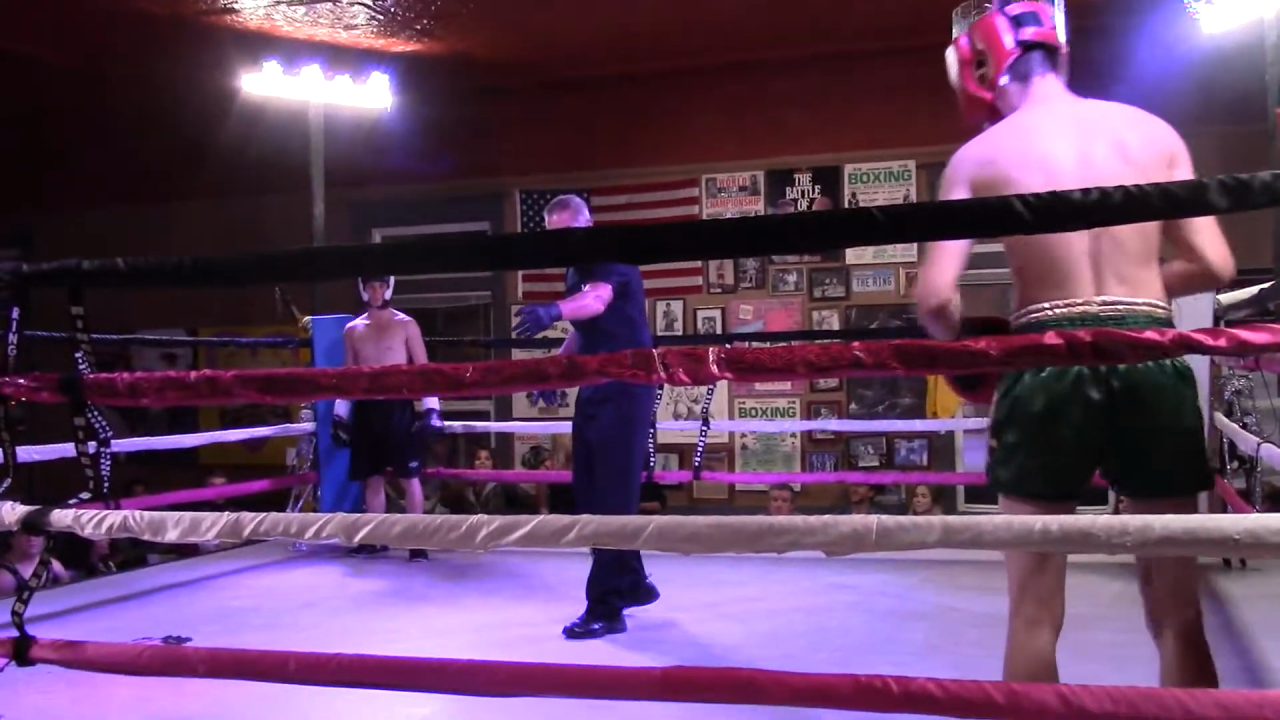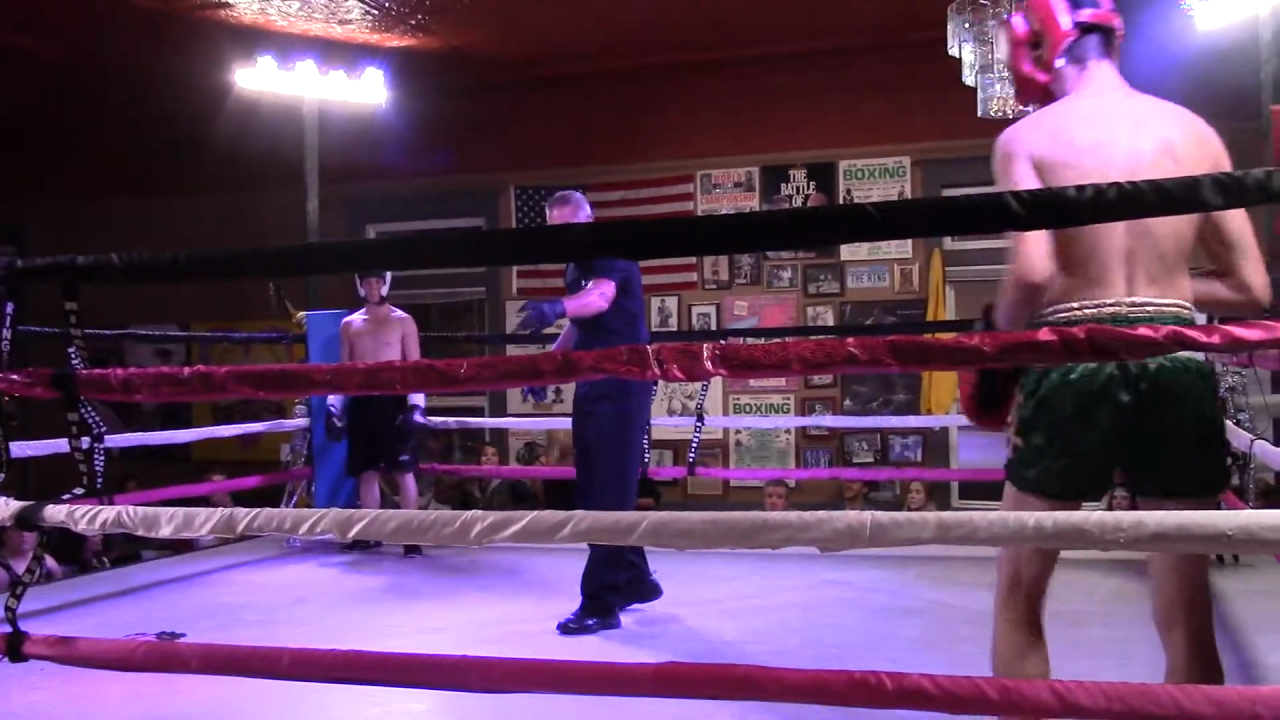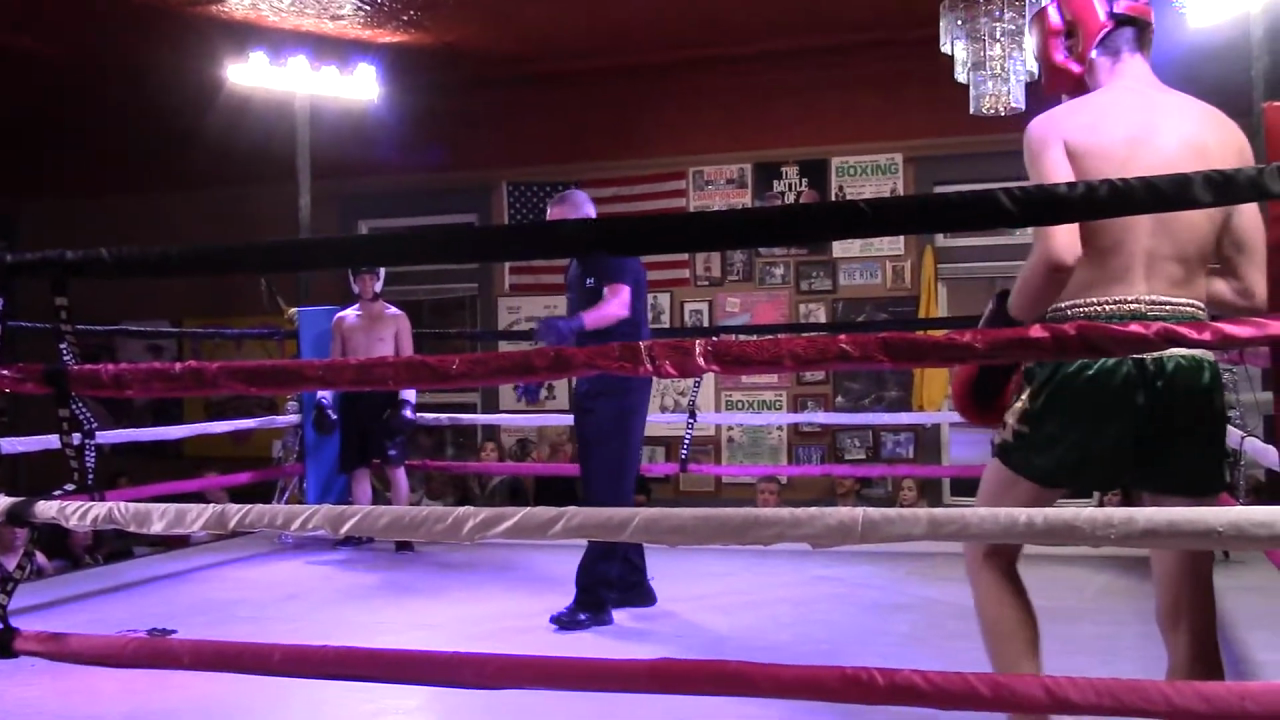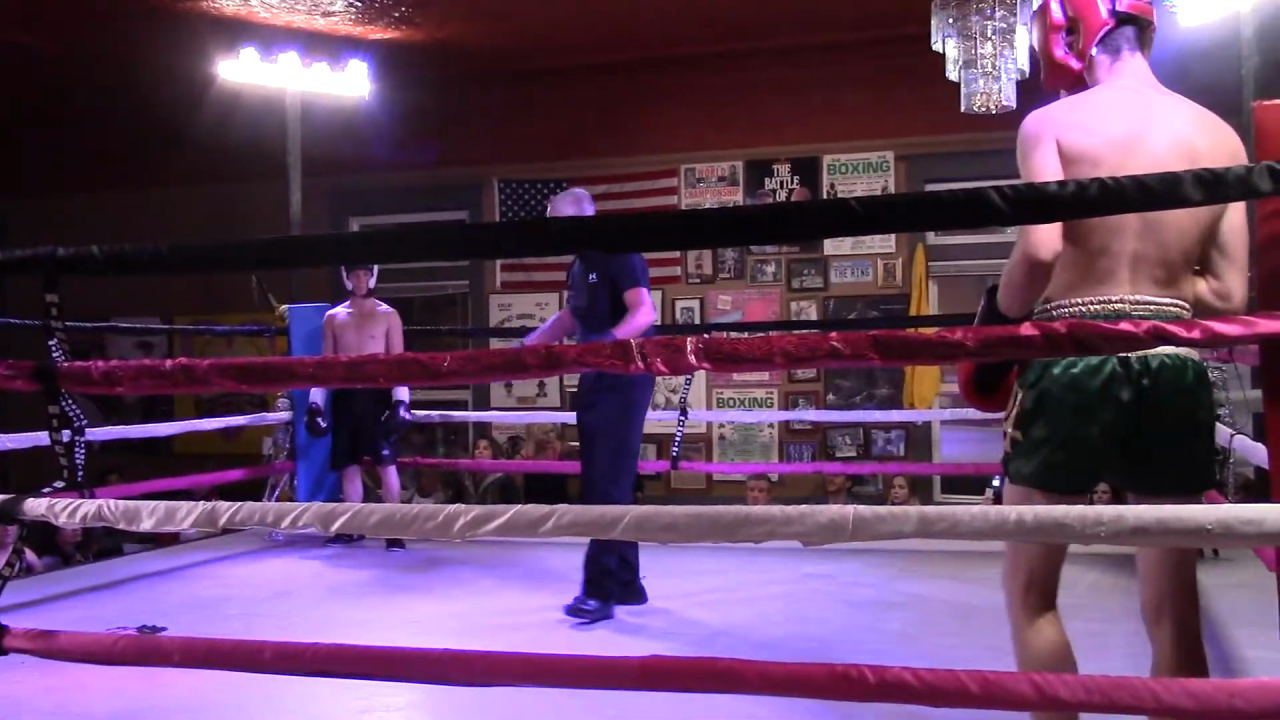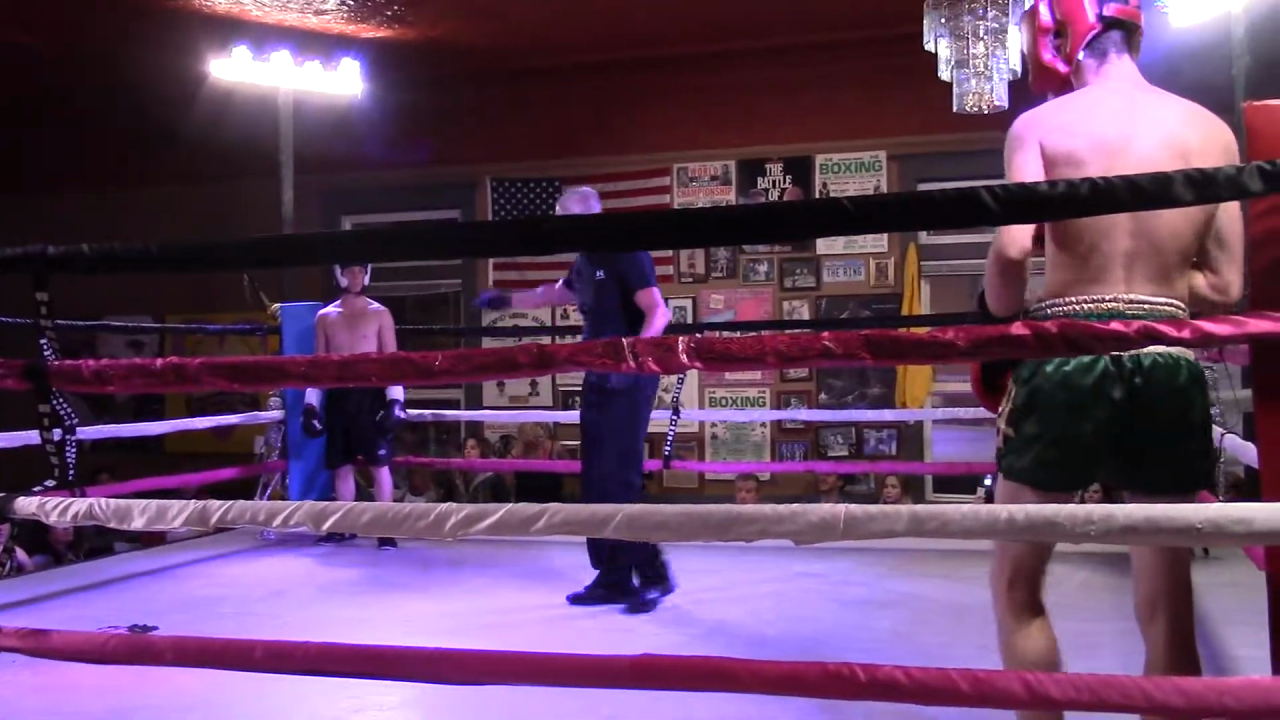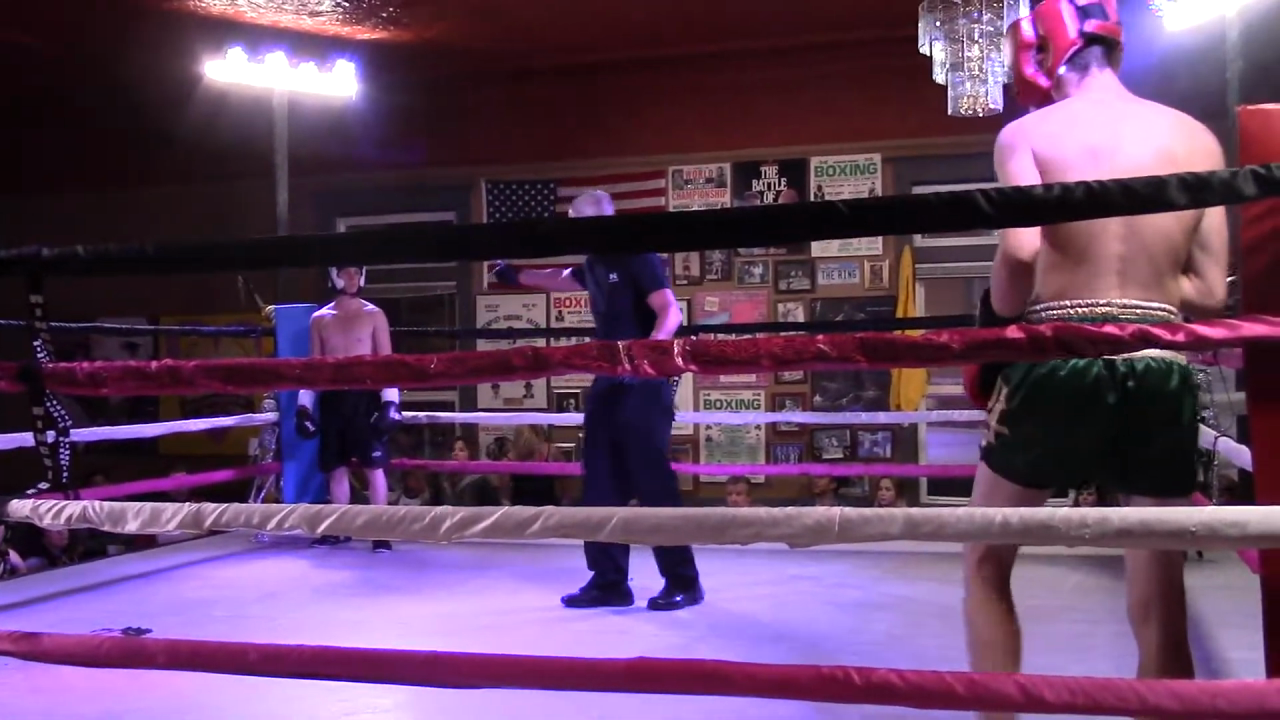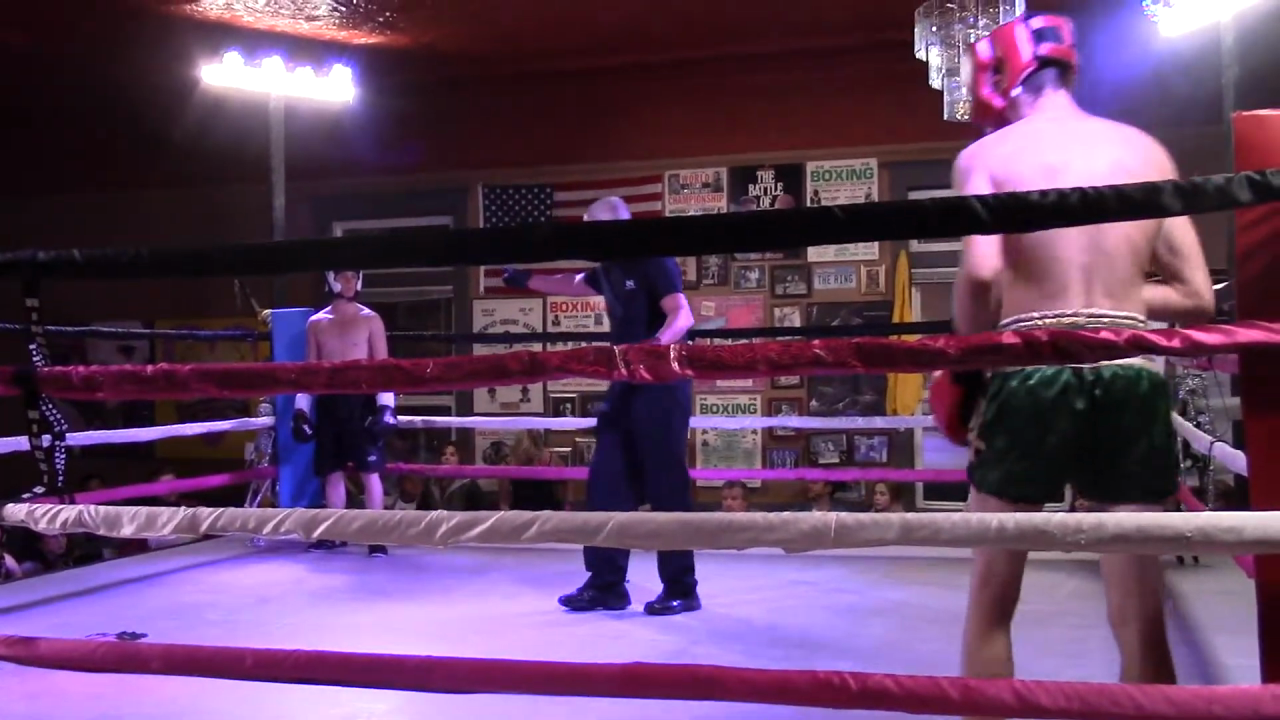
dt=0.2s
person 1, frame 1
left shoulder: (979, 156)
right shoulder: (1152, 132)
left elbow: (935, 299)
right elbow: (1214, 266)
left wrist: (964, 342)
left hip: (1046, 374)
right hip: (1152, 368)
left knee: (1034, 616)
right knee: (1177, 613)
person 1, frame 2
left shoulder: (1028, 138)
right shoulder: (1199, 134)
left elbow: (1033, 276)
right elbow: (1251, 290)
left wrist: (1002, 341)
left hip: (1072, 373)
right hip: (1177, 373)
left knee: (1017, 593)
right knee: (1186, 617)
person 1, frame 3
left shoulder: (1058, 127)
right shoulder: (1226, 136)
left elbow: (1059, 254)
right elbow: (1250, 293)
left wrist: (1008, 322)
left hip: (1085, 366)
right hip: (1187, 370)
left knee: (988, 553)
right knee: (1188, 615)
person 1, frame 4
left shoulder: (1053, 123)
right shoulder: (1220, 138)
left elbow: (1038, 249)
right elbow: (1228, 294)
left wrist: (1002, 318)
left hip: (1072, 365)
right hip: (1174, 369)
left knee: (1031, 597)
right knee: (1173, 611)
person 1, frame 5
left shoulder: (1040, 126)
right shoulder: (1211, 133)
left elbow: (1013, 250)
right elbow: (1225, 286)
left wrist: (998, 322)
left hip: (1066, 364)
right hip: (1167, 367)
left knee: (1016, 586)
right knee: (1167, 611)
person 1, frame 6
left shoulder: (1031, 133)
right shoulder: (1195, 139)
left elbow: (1021, 252)
right elbow: (1210, 292)
left wrist: (1001, 326)
left hip: (1060, 368)
right hip: (1158, 373)
left knee: (986, 563)
right knee: (1160, 612)
person 1, frame 7
left shoulder: (989, 155)
right shoulder: (1146, 152)
left elbow: (980, 273)
right elbow: (1194, 295)
left wrist: (968, 362)
left hip: (1033, 376)
right hip: (1129, 376)
left knee: (992, 603)
right knee: (1140, 616)
person 2, frame 1
left shoulder: (613, 262)
right shoulder: (575, 271)
left elbow: (596, 301)
left wrist: (552, 311)
left hip: (625, 389)
right hip: (594, 389)
left knee: (613, 495)
right knee: (590, 490)
left ankle: (606, 608)
right ankle: (632, 583)
person 2, frame 2
left shoulder: (612, 258)
right shoulder: (573, 268)
left elbow: (599, 299)
left wrist: (556, 307)
left hip: (623, 386)
right hip: (592, 385)
left knee: (610, 491)
right knee: (595, 489)
left ankle: (600, 605)
right ankle: (635, 581)
person 2, frame 3
left shoulder: (616, 257)
right shoulder: (575, 267)
left elbow: (618, 306)
left wrist: (573, 324)
left hip: (621, 384)
right hip: (590, 383)
left knee: (608, 487)
right knee: (602, 486)
left ankle: (593, 601)
right ankle: (631, 583)
person 2, frame 4
left shoulder: (619, 257)
right shoulder: (579, 264)
left elbow: (646, 312)
right elbow: (565, 319)
left wrist: (606, 340)
right wrist: (524, 349)
left hip: (624, 378)
right hip: (595, 381)
left knee: (608, 482)
right knee: (599, 481)
left ankle: (601, 589)
right ankle: (622, 581)
person 2, frame 5
left shoulder: (627, 255)
right shoulder: (586, 260)
left elbow: (658, 311)
right elbow: (554, 294)
right wrist: (506, 300)
left hip: (629, 378)
right hip: (600, 377)
left knee: (616, 475)
right knee: (596, 479)
left ankle: (653, 575)
right ankle: (614, 579)
person 2, frame 6
left shoulder: (639, 258)
right shoulder: (594, 263)
left elbow: (671, 311)
right elbow: (561, 280)
right wrist: (516, 274)
left hip: (644, 382)
right hip: (609, 381)
left knee: (651, 480)
right knee: (601, 482)
left ankle: (683, 582)
right ankle: (608, 582)
person 2, frame 7
left shoulder: (656, 262)
right shoulder: (610, 269)
left elbow: (682, 316)
right elbow: (573, 285)
left wrist: (654, 347)
right wrist: (525, 280)
left hip: (662, 385)
right hip: (625, 385)
left knee: (666, 484)
right knee: (606, 480)
left ankle: (681, 588)
right ankle: (606, 582)
person 3, frame 1
left shoulder: (406, 324)
right shoulder: (352, 330)
left elbow: (423, 368)
left wrist: (431, 409)
right wrist: (340, 414)
left hip: (398, 407)
right hip: (365, 409)
left knee: (408, 476)
right knee: (372, 477)
person 3, frame 2
left shoulder: (403, 321)
right shoulder: (349, 324)
left wrist: (416, 406)
right wrist: (333, 405)
left hip: (393, 402)
right hip: (360, 404)
left knee: (403, 470)
right knee: (366, 472)
person 3, frame 3
left shoulder: (397, 318)
right shoulder: (341, 320)
left wrist: (407, 401)
right wrist: (323, 399)
left hip: (385, 398)
right hip: (352, 400)
left knee: (394, 466)
right knee: (358, 469)
person 3, frame 4
left shoulder: (388, 315)
right shoulder: (333, 317)
left wrist: (401, 401)
right wrist: (315, 402)
left hip: (376, 395)
right hip: (344, 396)
left knee: (386, 463)
right knee: (348, 466)
person 3, frame 5
left shoulder: (379, 314)
right shoulder: (325, 317)
left wrist: (395, 400)
right wrist: (311, 404)
left hip: (369, 395)
right hip: (337, 397)
left knee: (379, 464)
right knee: (341, 466)
right ankle: (344, 527)
person 3, frame 6
left shoulder: (374, 315)
right shoulder: (319, 319)
left wrist: (390, 401)
right wrist: (304, 405)
left hip: (364, 397)
right hip: (331, 398)
left knee: (374, 466)
right knee: (336, 468)
person 3, frame 7
left shoulder: (370, 320)
right shoulder: (316, 323)
left wrist: (386, 406)
right wrist: (301, 409)
left hip: (360, 401)
right hip: (328, 403)
left knee: (369, 470)
right knee: (332, 472)
